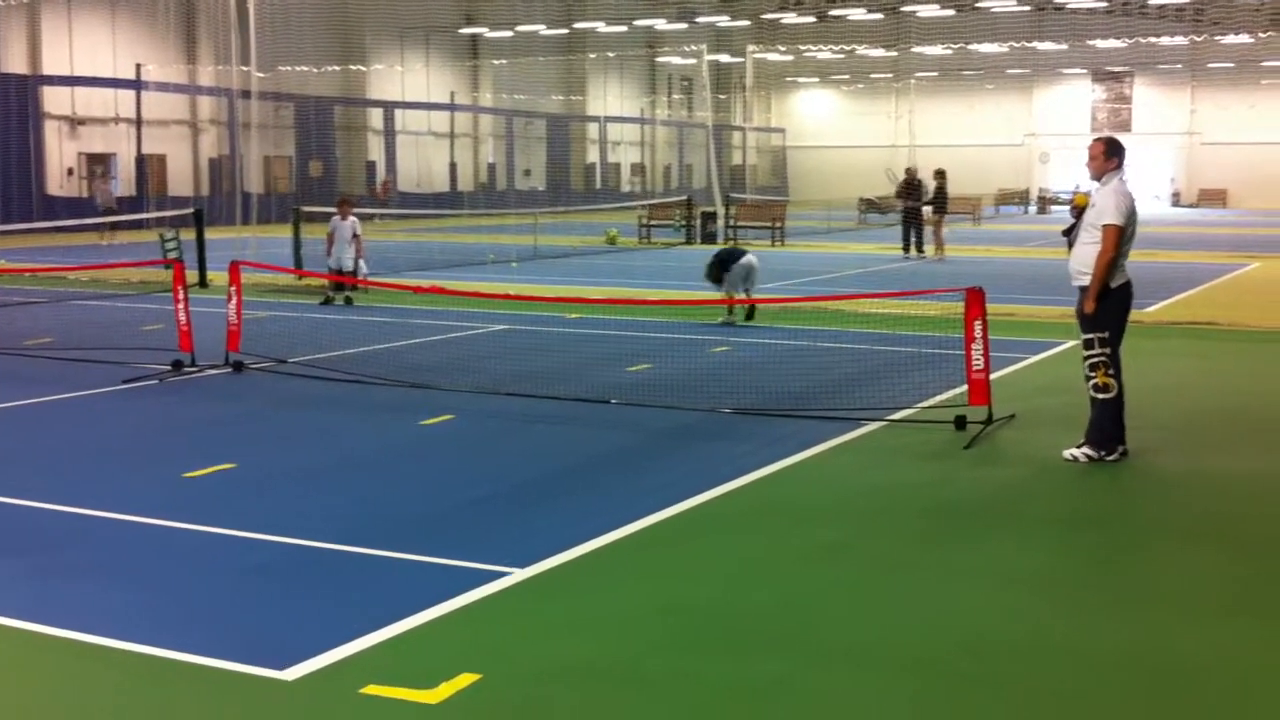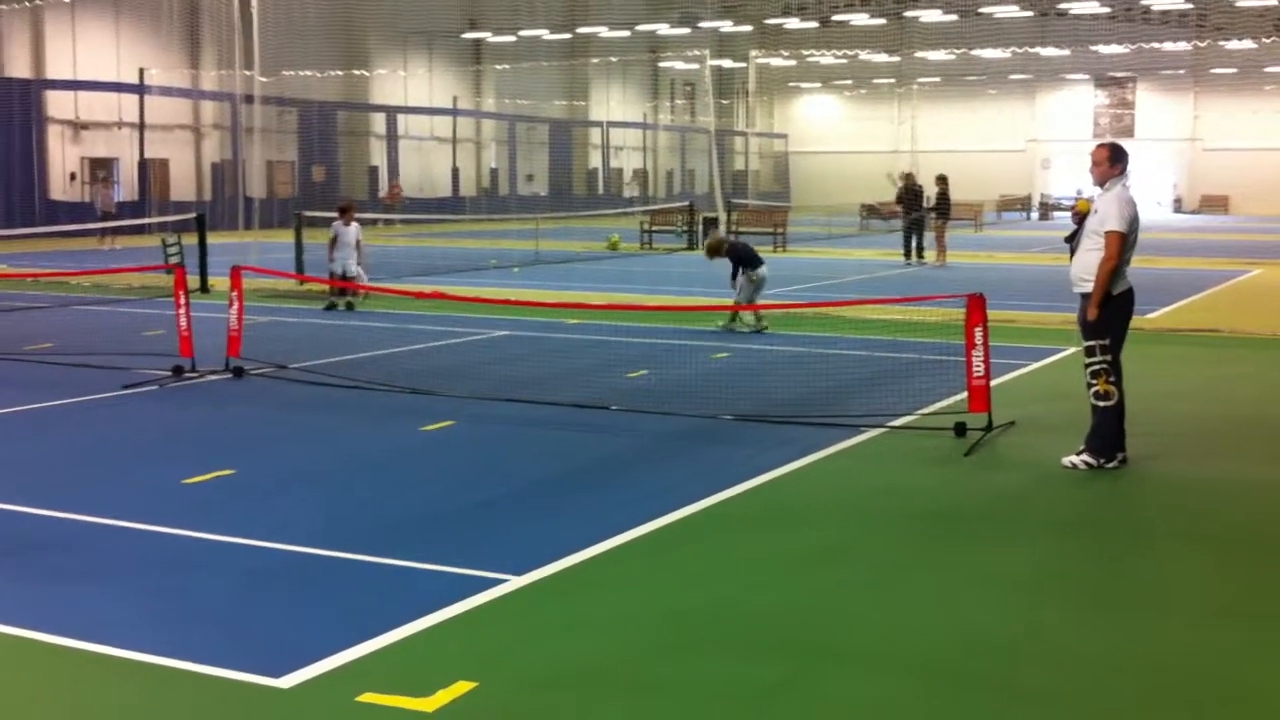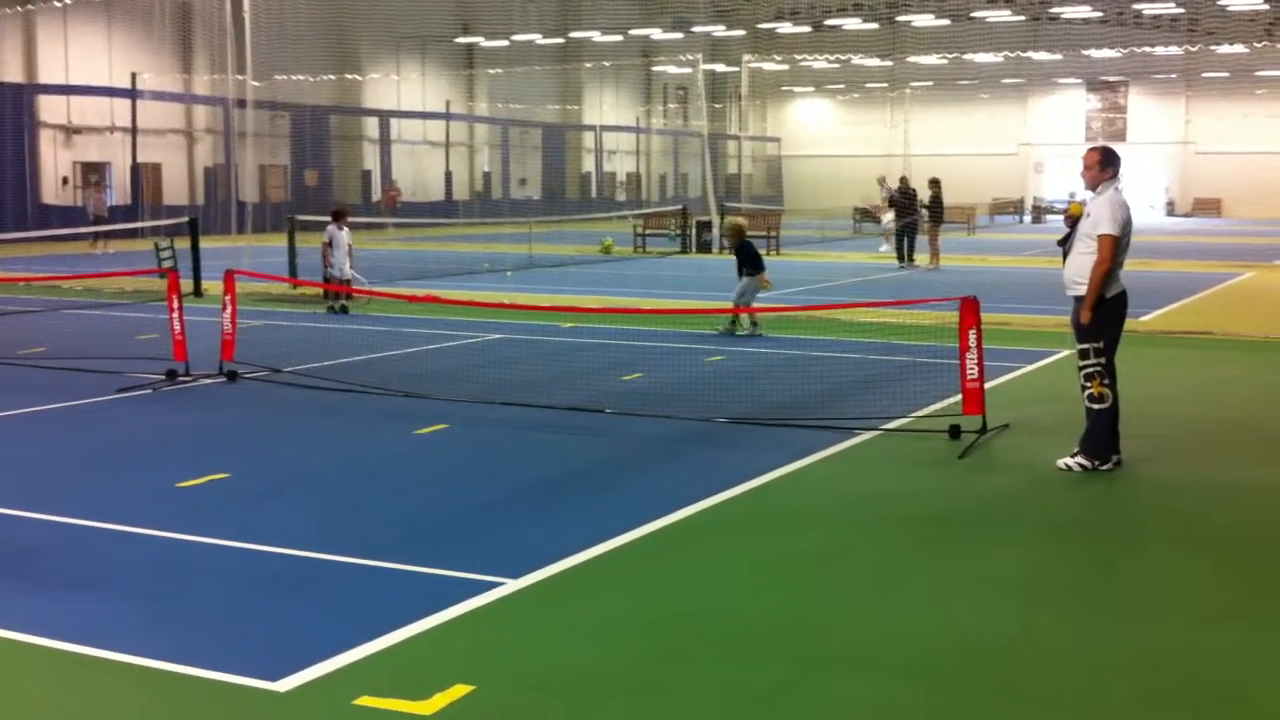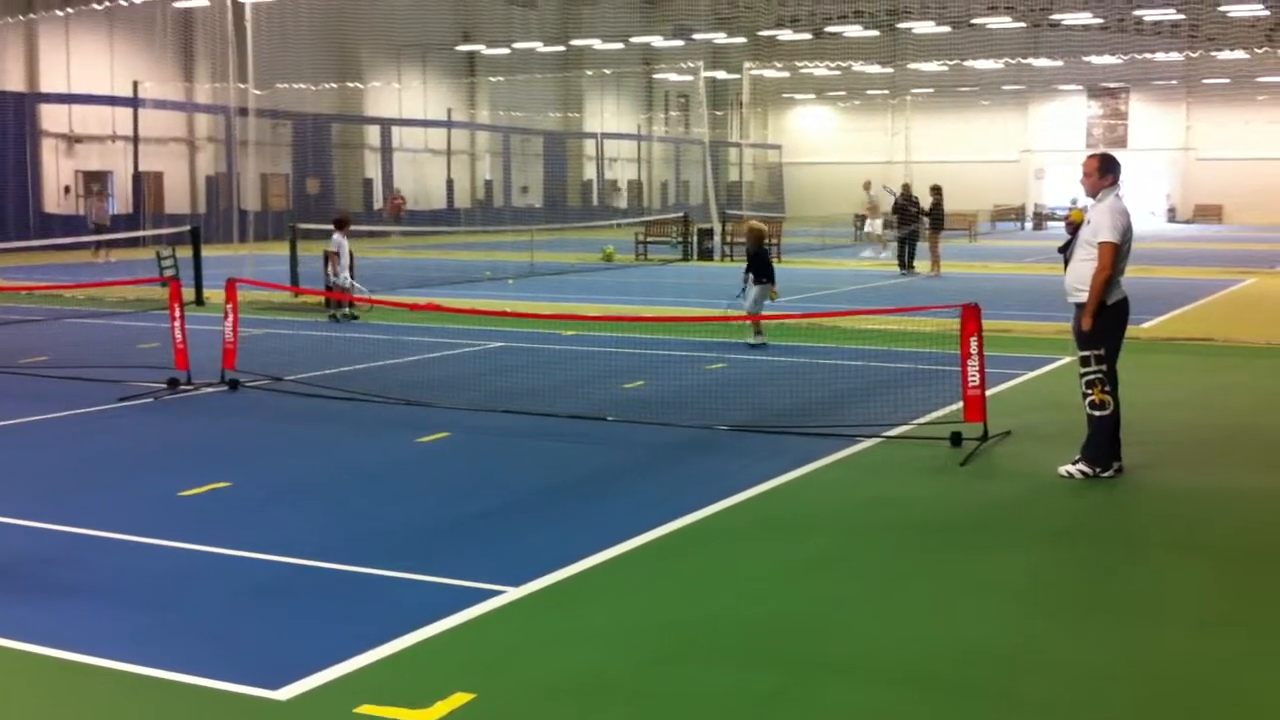
dt=0.2s
person 1, frame 1
left shoulder: (1113, 194)
right shoulder: (1105, 191)
left elbow: (1108, 251)
left wrist: (1092, 296)
right wrist: (1082, 217)
left hip: (1104, 292)
right hip: (1100, 290)
left knee: (1100, 368)
right knee: (1103, 367)
left ankle: (1103, 444)
right ankle: (1110, 439)
person 1, frame 2
left shoulder: (1117, 200)
right shoulder: (1108, 197)
left elbow: (1111, 258)
left wrist: (1094, 304)
right wrist: (1084, 223)
left hip: (1105, 299)
right hip: (1101, 297)
left knee: (1101, 375)
right knee: (1104, 374)
left ankle: (1103, 451)
right ankle: (1110, 446)
person 1, frame 3
left shoulder: (1109, 204)
right shoulder: (1101, 201)
left elbow: (1104, 261)
left wrist: (1087, 307)
right wrist: (1076, 226)
left hip: (1099, 302)
right hip: (1094, 300)
left knee: (1095, 377)
right knee: (1097, 377)
left ankle: (1097, 453)
right ankle: (1104, 448)
person 1, frame 4
left shoulder: (1109, 210)
right shoulder: (1101, 208)
left elbow: (1105, 269)
left wrist: (1089, 314)
right wrist: (1077, 233)
left hip: (1100, 310)
right hip: (1096, 308)
left knee: (1096, 384)
right knee: (1099, 384)
left ankle: (1098, 460)
right ankle: (1106, 455)
